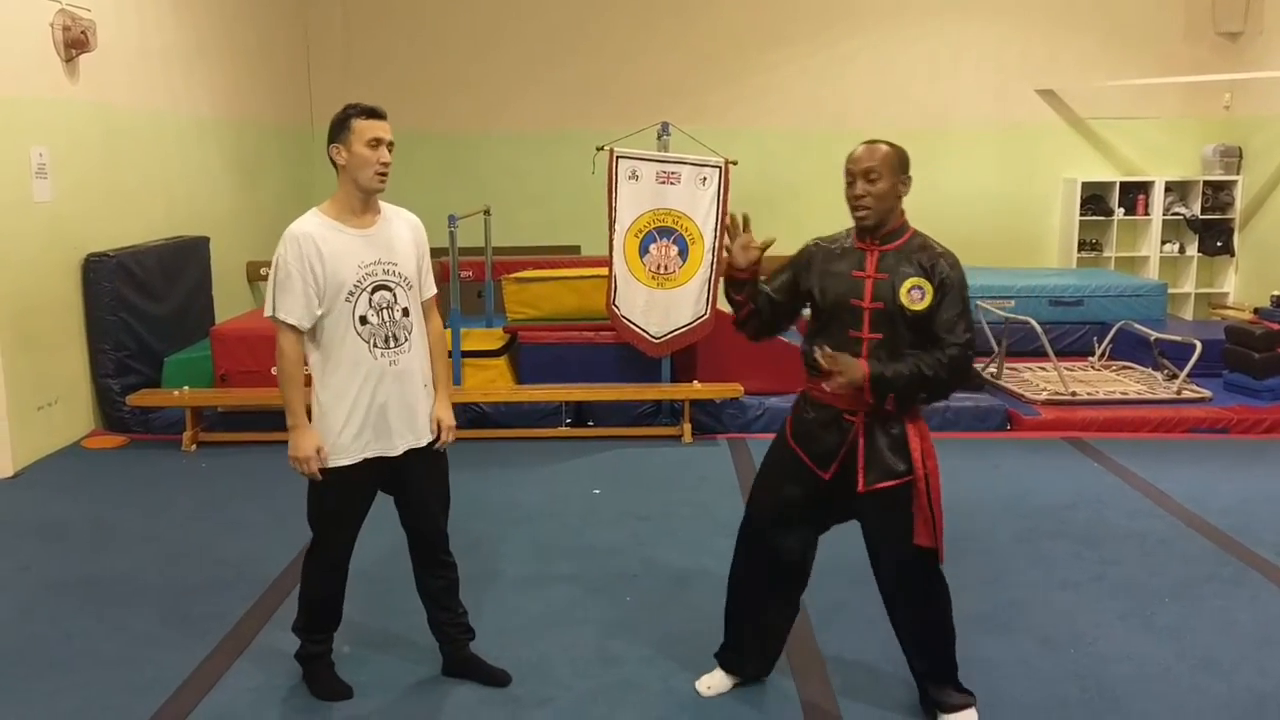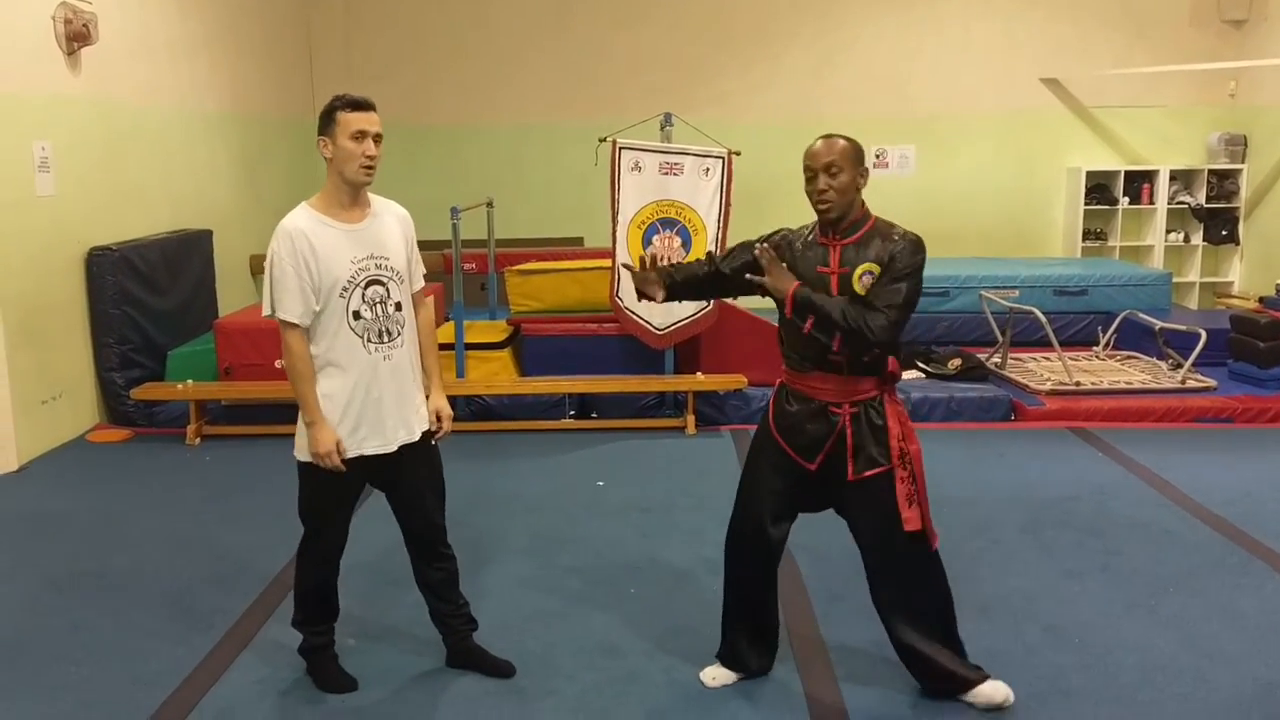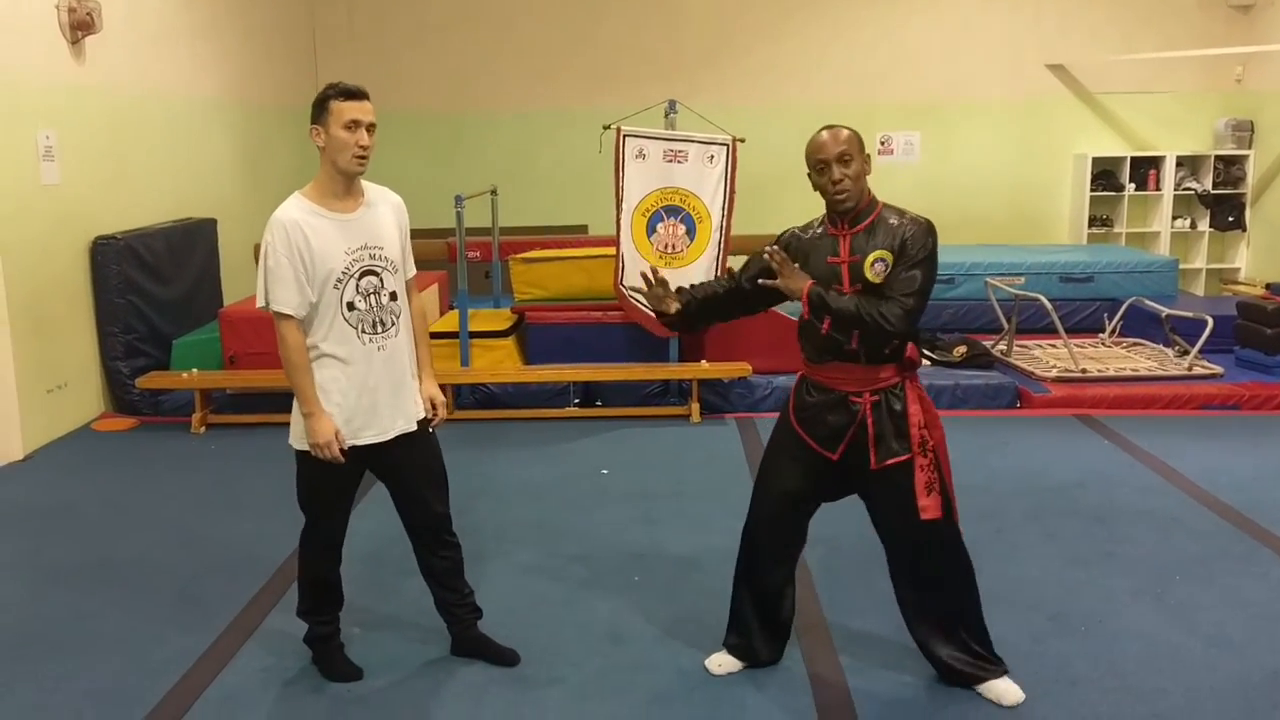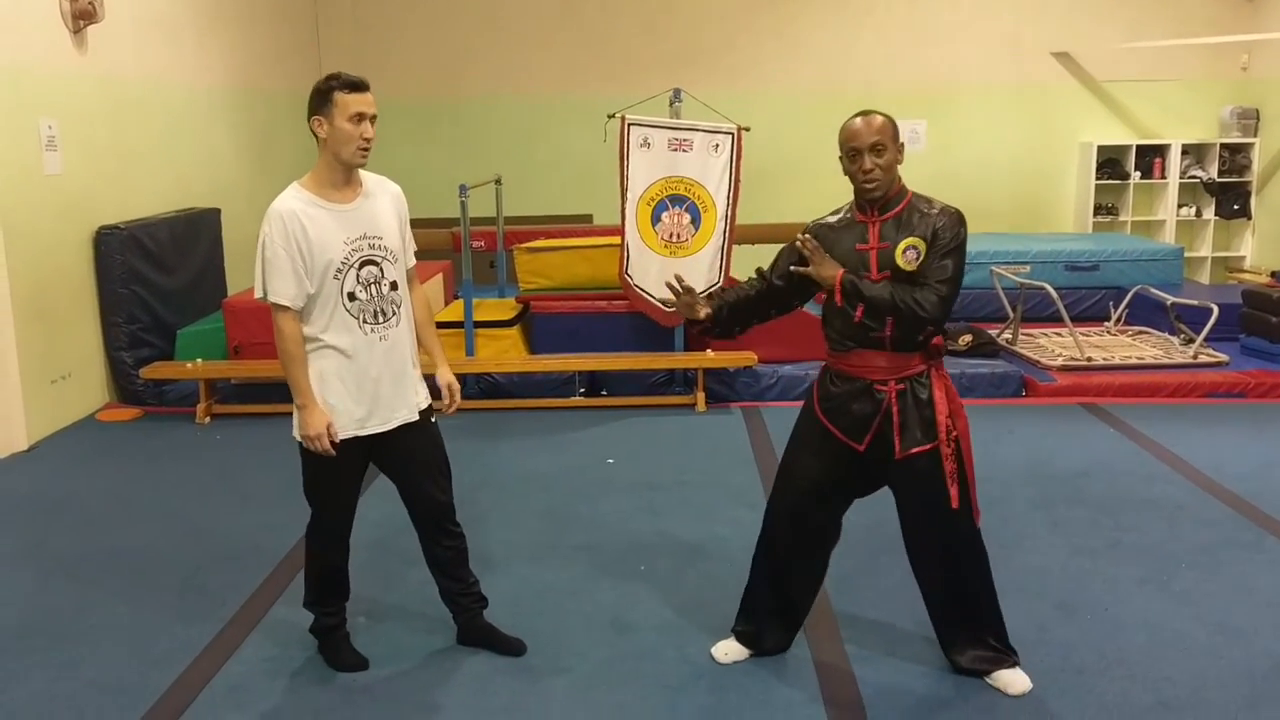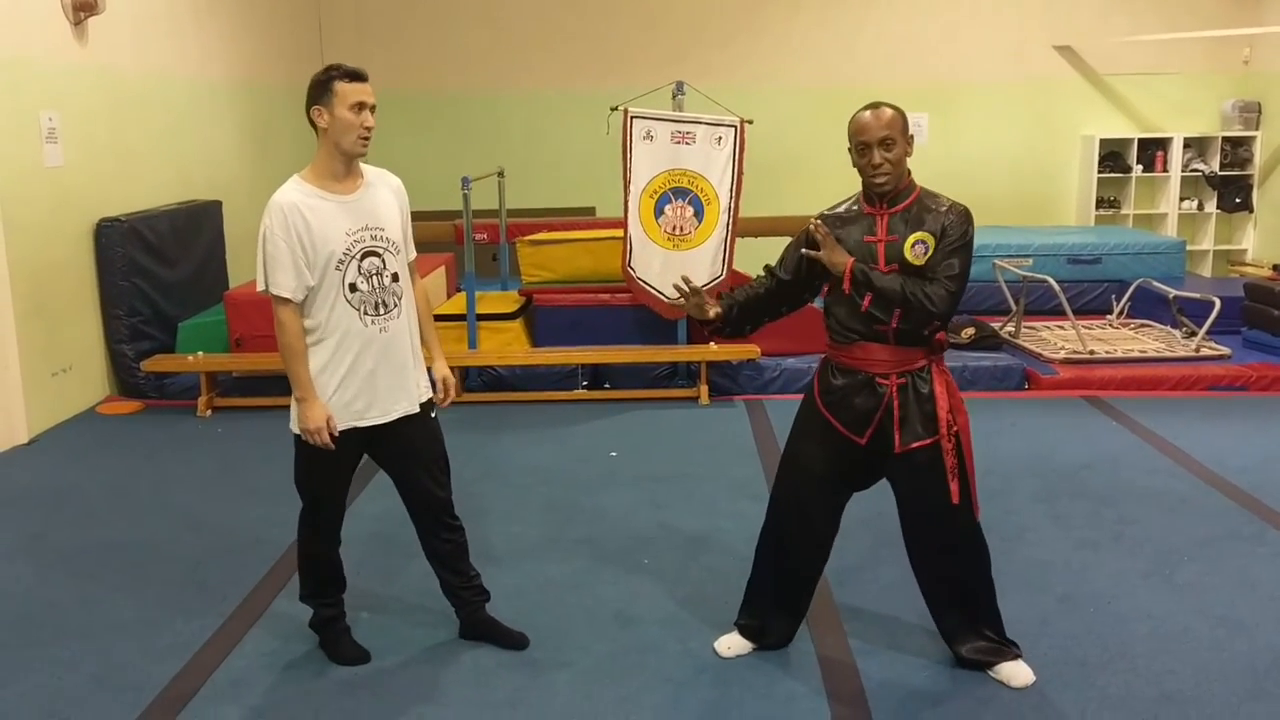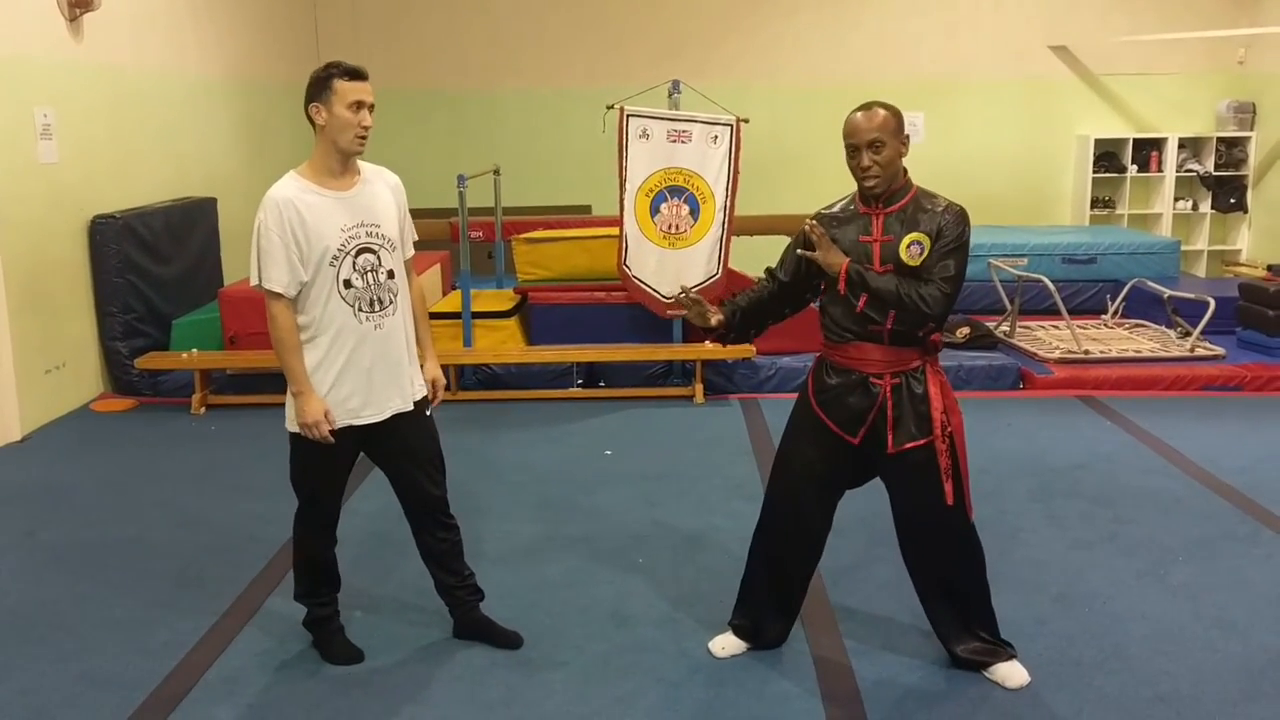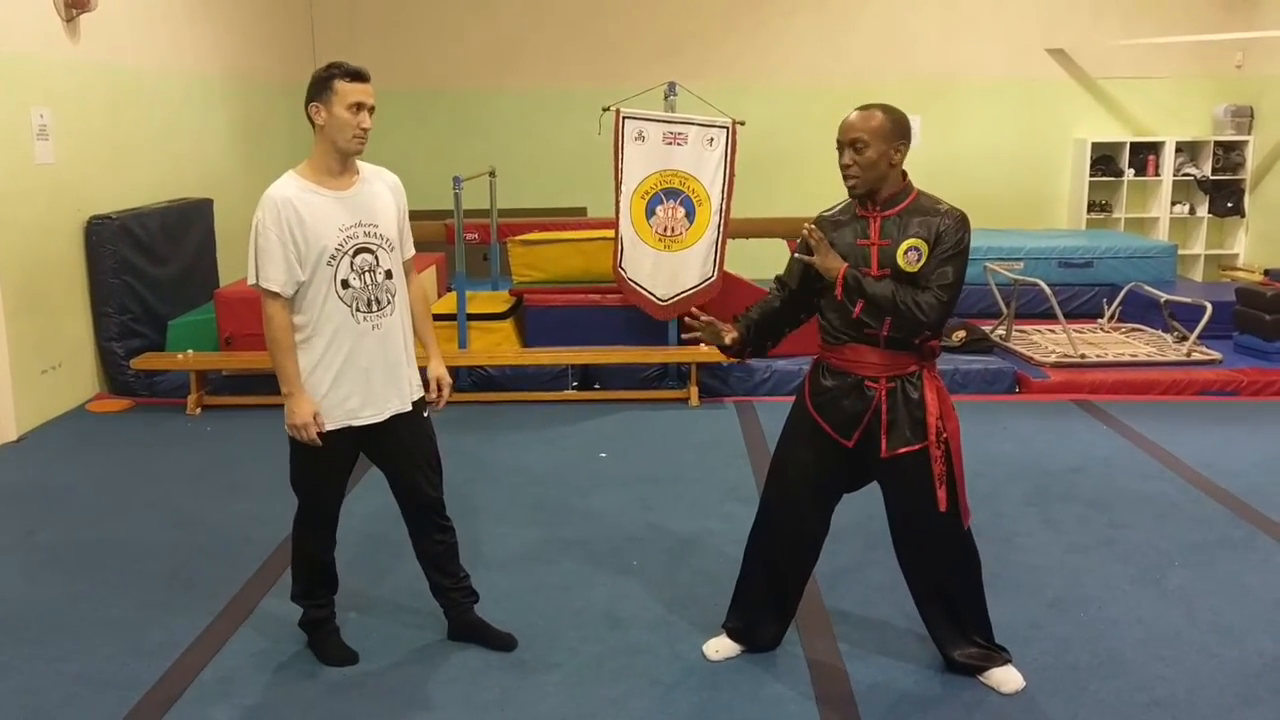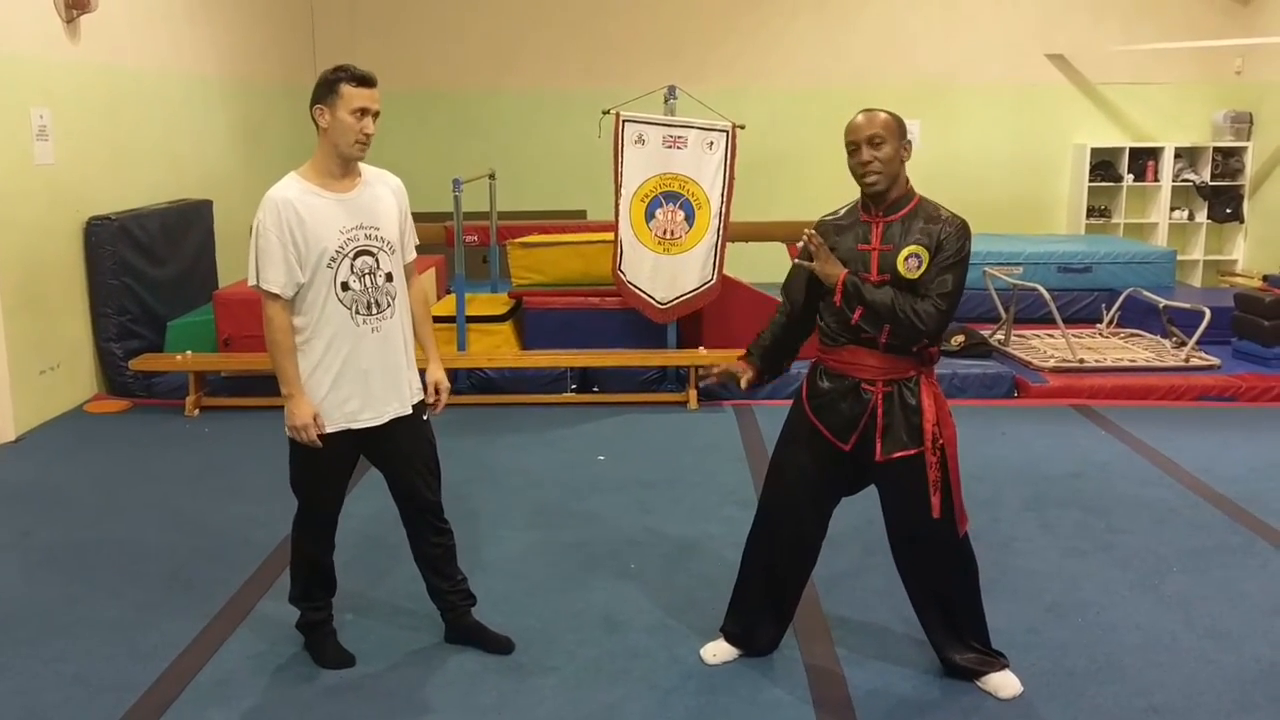
dt=0.3s
person 1, frame 1
left shoulder: (409, 227)
right shoulder: (306, 238)
right elbow: (290, 339)
left wrist: (442, 396)
right wrist: (299, 426)
left hip: (414, 427)
right hip: (343, 436)
left knee: (433, 543)
right knee: (330, 552)
left ankle: (456, 648)
right ankle: (315, 655)
person 1, frame 2
left shoulder: (397, 219)
right shoulder: (297, 233)
right elbow: (293, 337)
left wrist: (435, 388)
right wrist: (315, 423)
left hip: (407, 421)
right hip: (339, 430)
left knee: (430, 536)
right knee: (323, 545)
left ankle: (459, 639)
right ankle: (318, 649)
person 1, frame 3
left shoulder: (390, 206)
right shoulder: (291, 224)
right elbow: (288, 328)
left wrist: (426, 376)
right wrist: (313, 414)
left hip: (401, 410)
right hip: (335, 421)
left knee: (434, 524)
right knee: (324, 536)
left ankle: (464, 628)
right ankle: (324, 638)
person 1, frame 4
left shoulder: (389, 196)
right shoulder: (289, 215)
right elbow: (285, 319)
left wrist: (439, 361)
right wrist: (307, 405)
left hip: (404, 399)
right hip: (336, 412)
left knee: (438, 513)
right knee: (330, 528)
left ankle: (470, 618)
right ankle: (330, 628)
person 1, frame 5
left shoulder: (389, 189)
right shoulder: (290, 207)
right elbow: (286, 311)
left wrist: (436, 356)
right wrist: (307, 398)
left hip: (403, 393)
right hip: (333, 404)
left knee: (436, 507)
right knee: (323, 520)
left ankle: (472, 611)
right ankle: (329, 620)
person 1, frame 6
left shoulder: (388, 186)
right shoulder: (286, 202)
right elbow: (279, 305)
left wrist: (428, 356)
right wrist: (303, 393)
left hip: (399, 391)
right hip: (328, 402)
left knee: (431, 505)
right knee: (318, 518)
left ankle: (466, 610)
right ankle: (323, 620)
person 1, frame 7
left shoulder: (387, 186)
right shoulder: (284, 202)
right elbow: (275, 305)
left wrist: (432, 355)
right wrist: (294, 394)
left hip: (397, 391)
right hip: (326, 402)
left knee: (428, 507)
right knee: (317, 518)
left ankle: (461, 612)
right ankle: (319, 622)
person 1, frame 8
left shoulder: (390, 189)
right shoulder: (285, 204)
right elbow: (275, 306)
left wrist: (432, 359)
right wrist: (294, 395)
left hip: (398, 394)
right hip: (326, 405)
left knee: (426, 510)
right knee: (317, 521)
left ankle: (457, 614)
right ankle: (316, 623)
person 2, frame 1
left shoulder: (935, 265)
right shoulder: (821, 255)
left elbow: (955, 360)
right elbow: (762, 323)
left wrist: (871, 375)
right wrist: (742, 276)
left hip: (888, 434)
right hip: (814, 426)
left knee: (911, 569)
right knee: (765, 544)
right ankle: (741, 661)
person 2, frame 2
left shoulder: (900, 248)
right shoulder: (787, 245)
left elbow: (874, 332)
right elbow: (720, 272)
left wrist: (794, 295)
right wrist: (666, 282)
left hip: (868, 421)
right hip: (796, 416)
left knee: (902, 549)
right knee: (751, 536)
left ankle: (952, 672)
right ankle: (744, 655)
person 2, frame 3
left shoulder: (911, 235)
right shoulder: (799, 242)
left elbow: (892, 321)
right elbow: (738, 291)
left wrist: (812, 295)
right wrist: (680, 305)
left hip: (890, 410)
right hip: (818, 405)
left knee: (927, 540)
right knee: (769, 525)
left ankle: (972, 661)
right ankle: (752, 643)
person 2, frame 4
left shoulder: (940, 224)
right shoulder: (827, 231)
left elbow: (927, 309)
right elbow: (769, 290)
left wrist: (842, 282)
right wrist: (710, 311)
left hip: (916, 400)
right hip: (842, 396)
left knee: (948, 532)
right knee: (793, 516)
left ankle: (984, 651)
right ankle: (760, 631)
person 2, frame 5
left shoulder: (948, 220)
right shoulder: (832, 222)
left elbow: (935, 304)
right elbow: (779, 287)
left wrist: (853, 271)
right wrist: (721, 312)
left hip: (916, 395)
right hip: (841, 390)
left knee: (946, 526)
right knee: (795, 511)
left ankle: (985, 645)
right ankle: (762, 626)
person 2, frame 6
left shoulder: (944, 220)
right shoulder: (829, 221)
left elbow: (929, 306)
right elbow: (780, 289)
left wrist: (849, 271)
right wrist: (724, 317)
left hip: (910, 396)
right hip: (835, 390)
left knee: (940, 527)
right knee: (788, 511)
left ankle: (979, 645)
right ankle: (756, 625)
person 2, frame 7
left shoulder: (943, 224)
right shoulder: (829, 224)
left elbow: (927, 313)
right elbow: (789, 300)
left wrist: (846, 277)
right wrist: (739, 335)
left hip: (906, 400)
right hip: (832, 393)
left knee: (936, 532)
right knee: (784, 514)
left ankle: (976, 650)
right ankle: (750, 629)
person 2, frame 8
left shoulder: (945, 230)
right shoulder: (830, 229)
left elbow: (926, 321)
right elbow: (795, 313)
left wrist: (845, 282)
right wrist: (754, 364)
left hip: (904, 405)
right hip: (829, 398)
left knee: (932, 537)
right knee: (782, 520)
left ankle: (972, 654)
right ankle: (747, 632)
